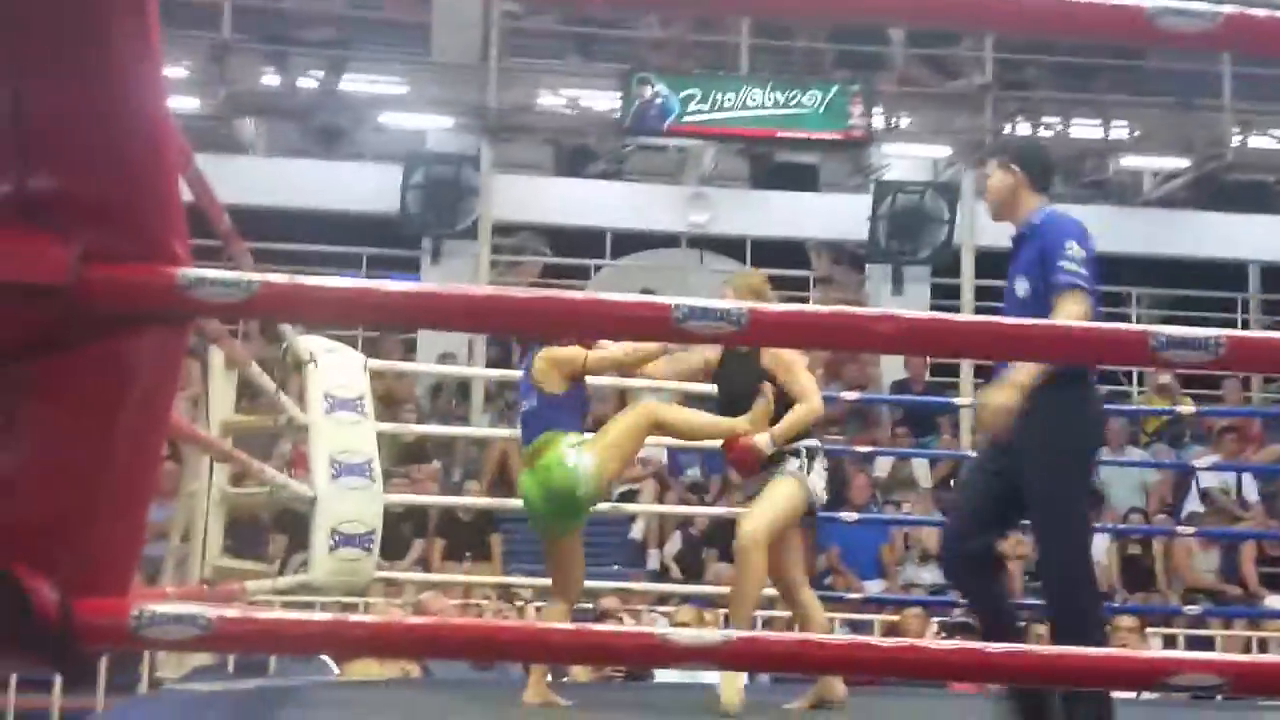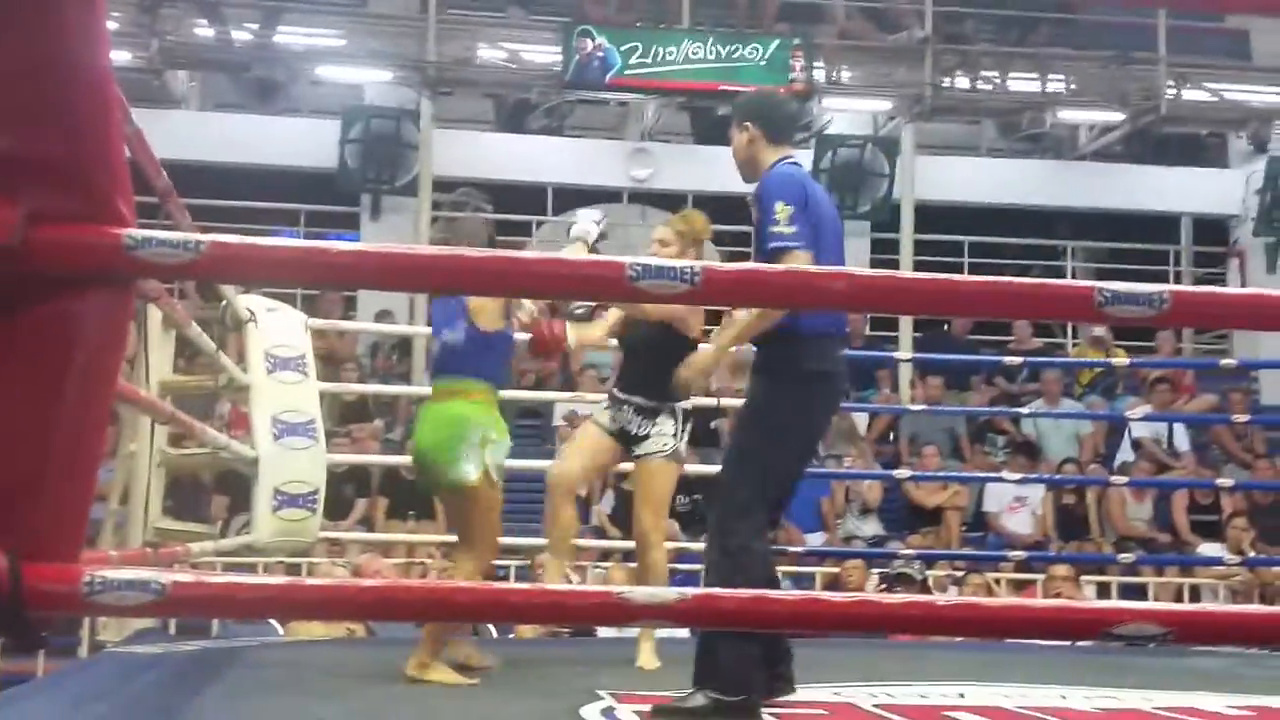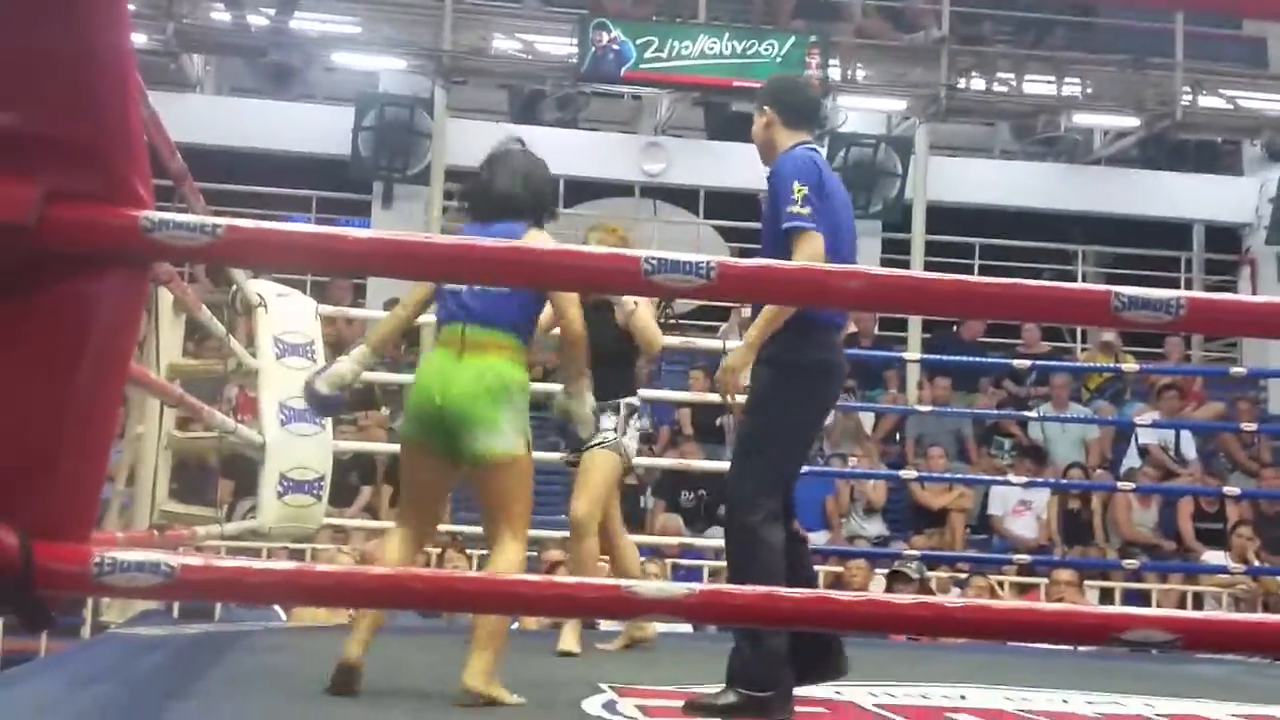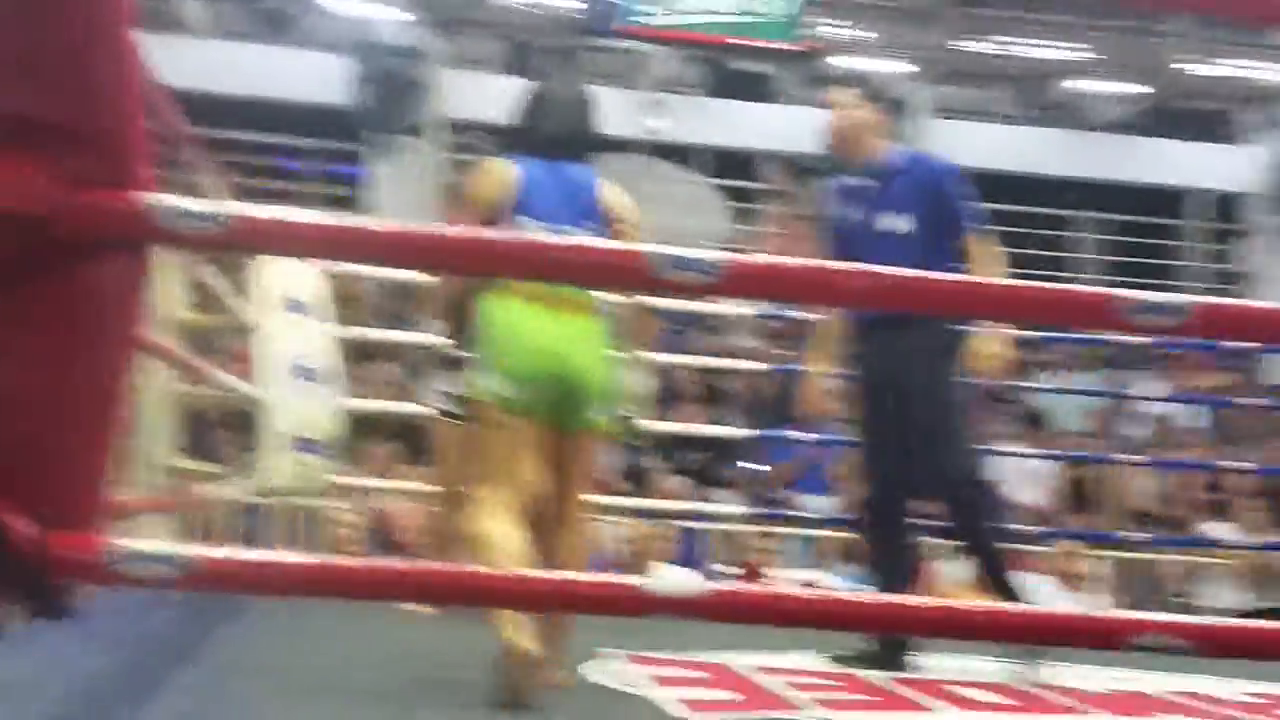
dt=0.7s
person 1, frame 1
left shoulder: (1059, 230)
right shoulder: (1025, 244)
left elbow: (1073, 314)
left wrist: (1015, 382)
right wrist: (1008, 389)
left hip: (1057, 417)
right hip: (1023, 418)
left knee: (1065, 568)
right knee: (962, 541)
person 1, frame 2
left shoulder: (782, 185)
right shoulder: (812, 191)
left wrist: (716, 347)
right wrist: (743, 339)
left hip: (793, 366)
right hip: (815, 364)
left knee: (737, 516)
right knee: (751, 515)
right ankle: (765, 663)
person 1, frame 3
left shoulder: (793, 167)
right shoulder: (828, 178)
left elbow: (808, 262)
left wrist: (747, 345)
left hip: (794, 354)
right hip: (816, 354)
left knee: (752, 507)
right knee: (769, 505)
right ankle: (815, 648)
person 1, frame 4
left shoulder: (930, 175)
right shoulder: (839, 194)
left elbow: (980, 252)
left wrist: (994, 329)
right wrist: (821, 354)
left hip: (925, 341)
right hip: (874, 345)
left knee: (953, 478)
right knee: (885, 492)
left ankle: (1008, 606)
right ankle: (893, 633)
person 2, frame 1
left shoulder: (542, 368)
right shoulder: (555, 359)
right elbow: (620, 358)
right wrist: (670, 341)
left hip: (541, 484)
right hip: (567, 468)
left knee: (565, 591)
right knee: (649, 412)
left ankle: (536, 686)
right ankle: (743, 425)
person 2, frame 2
left shoulder: (444, 299)
right wrist: (583, 238)
left hip: (435, 423)
right hip: (467, 427)
left knee: (474, 546)
right knee: (479, 555)
left ankle: (449, 642)
right ankle: (424, 658)
person 2, frame 3
right shoulder: (538, 244)
right elbow: (572, 326)
right wrist: (579, 392)
left hip: (433, 378)
right hip: (492, 387)
left knee: (409, 530)
right knee: (509, 538)
left ankle: (357, 648)
right ankle: (482, 670)
person 2, frame 4
left shoulder: (493, 177)
right shoulder: (610, 197)
left elbow: (470, 276)
right wrist: (634, 369)
left hip: (514, 334)
right hip: (583, 344)
left knee: (495, 501)
right knee: (563, 514)
left ankle: (516, 635)
right ankle: (551, 654)
person 3, frame 1
left shoulder: (777, 349)
right shoulder: (718, 354)
left elbow: (813, 406)
right elbow: (657, 369)
left wrist: (767, 439)
left hip: (796, 463)
right hip: (761, 474)
left knee: (749, 537)
right knee: (793, 584)
right ankle: (829, 683)
person 3, frame 2
left shoulder: (687, 302)
right shoulder: (639, 296)
left elbow: (650, 310)
right elbow: (601, 332)
right wrist: (565, 334)
left hip: (661, 418)
right hip: (620, 408)
left knee: (648, 531)
right knee: (560, 479)
left ankle: (647, 640)
right ankle: (553, 580)
person 3, frame 3
left shoulder: (629, 299)
left elbow: (654, 347)
right elbow: (532, 331)
left wrist: (624, 298)
left hip: (615, 416)
left knee: (582, 518)
right knee: (609, 527)
left ankle: (573, 622)
right ankle: (640, 622)
person 3, frame 4
left shoulder: (522, 252)
right shoulder: (463, 252)
right elbow: (436, 305)
right wrist: (456, 247)
left hip: (508, 373)
right hip: (460, 371)
left knee: (524, 484)
right knee: (451, 485)
right ankle: (446, 578)
